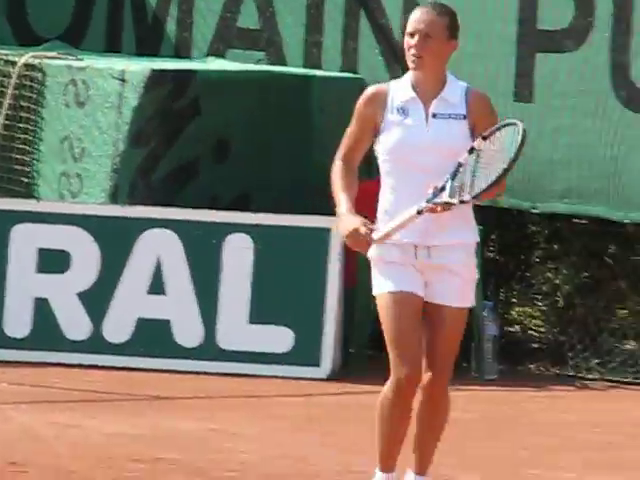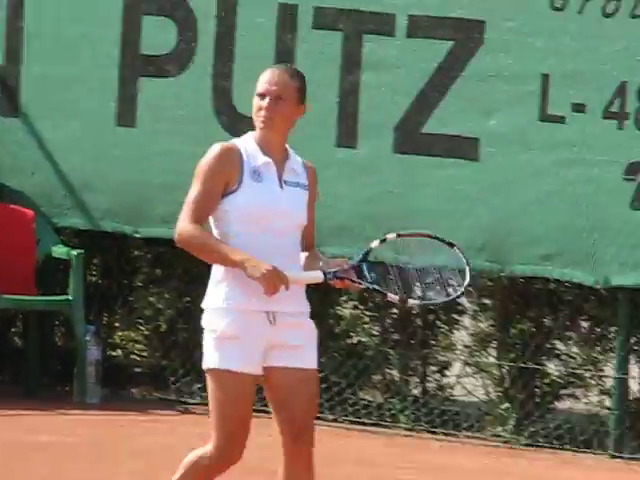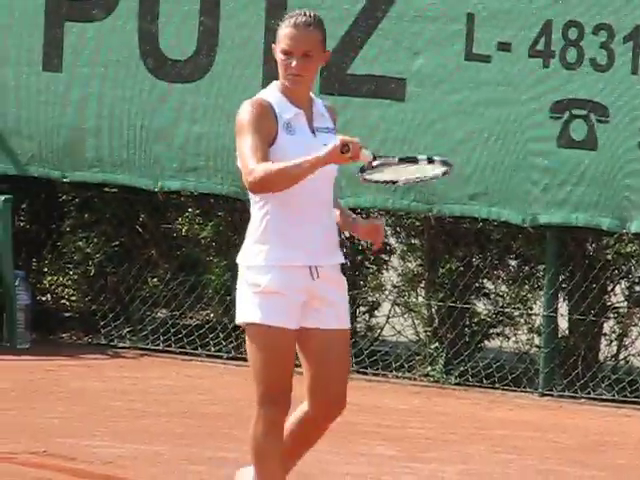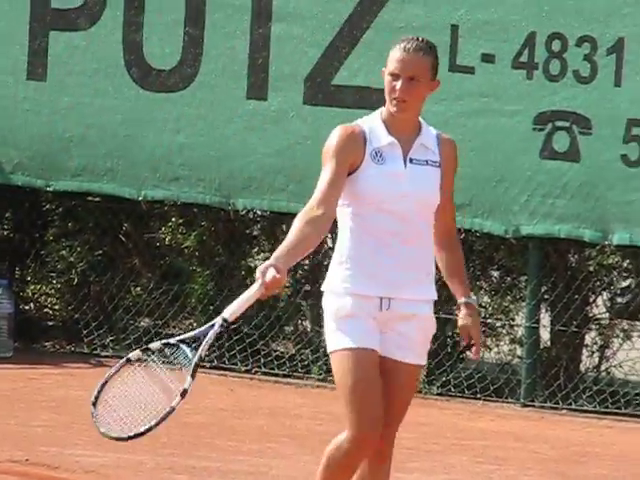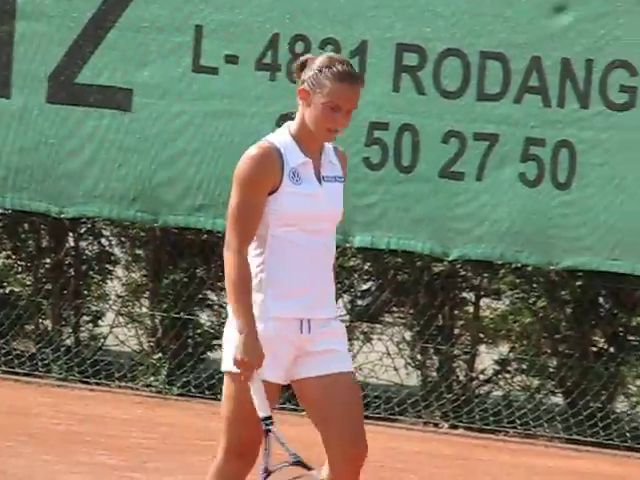
dt=0.7s
person 1, frame 1
left shoulder: (476, 104)
right shoulder: (378, 100)
left elbow: (496, 183)
right elbow: (345, 163)
left wrist: (456, 197)
right wrist: (347, 215)
left hip: (455, 249)
right hip: (397, 247)
left knee: (437, 379)
right knee: (405, 374)
person 1, frame 2
left shoulder: (305, 172)
right shoulder: (225, 156)
right elbow: (186, 231)
left wrist: (324, 266)
right wrist: (247, 261)
left hip: (291, 319)
right hip: (234, 315)
left knee: (300, 440)
person 1, frame 3
left shoulder: (327, 115)
right shoulder: (258, 110)
right elbow: (257, 178)
left wrist: (356, 226)
right wrist: (323, 157)
left hip: (325, 273)
right hip: (271, 271)
left knee: (330, 402)
right knee: (273, 405)
person 1, frame 4
left shoulder: (443, 149)
right shoulder: (350, 138)
left elbow: (444, 234)
right elbow: (319, 210)
left wrist: (465, 300)
right wrist: (278, 262)
left hip: (412, 307)
right hip: (353, 299)
left knee: (382, 435)
right knee: (363, 432)
person 1, frame 5
left shoulder: (336, 160)
right shoulder: (264, 159)
right elbow: (236, 250)
right wrist: (245, 329)
left hip: (323, 325)
right hip: (266, 323)
